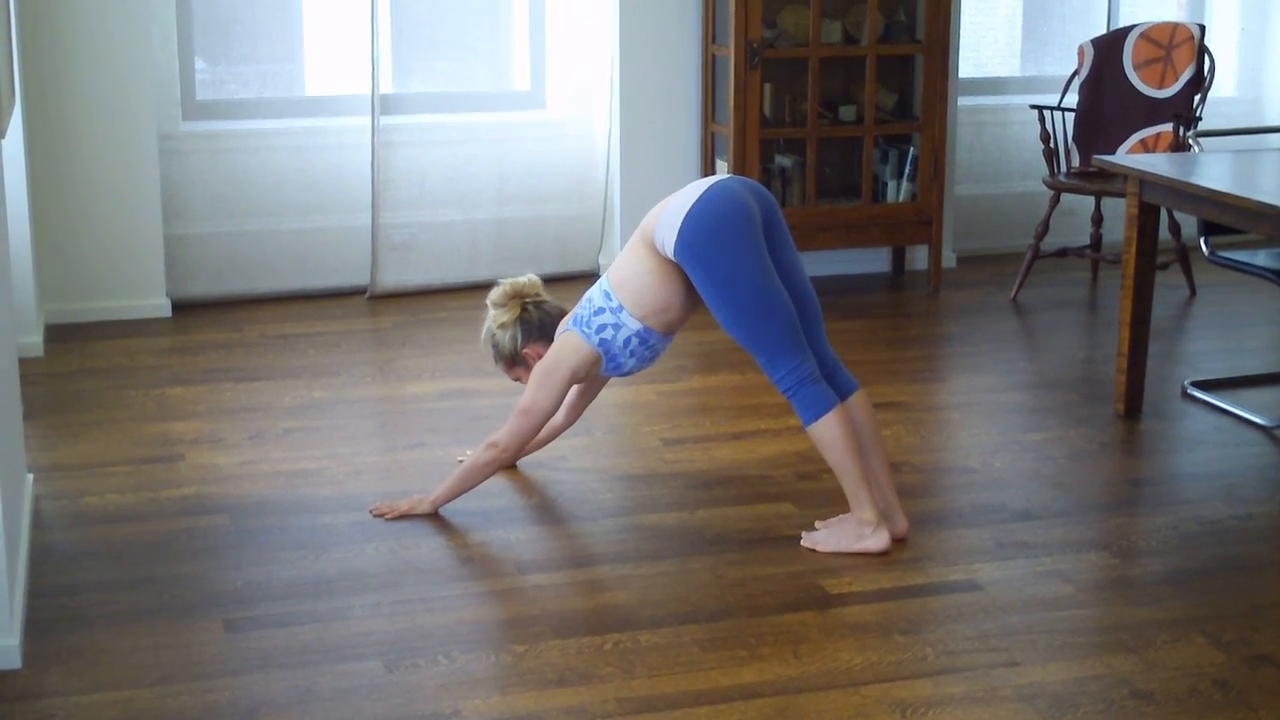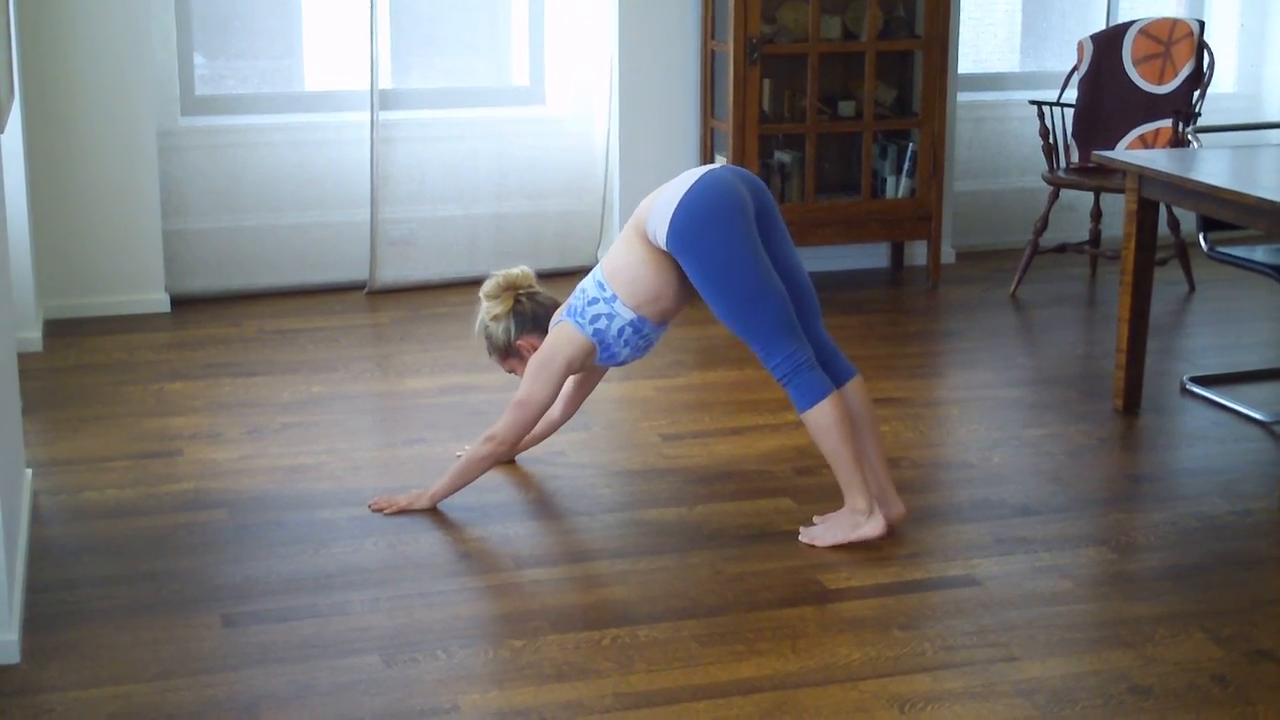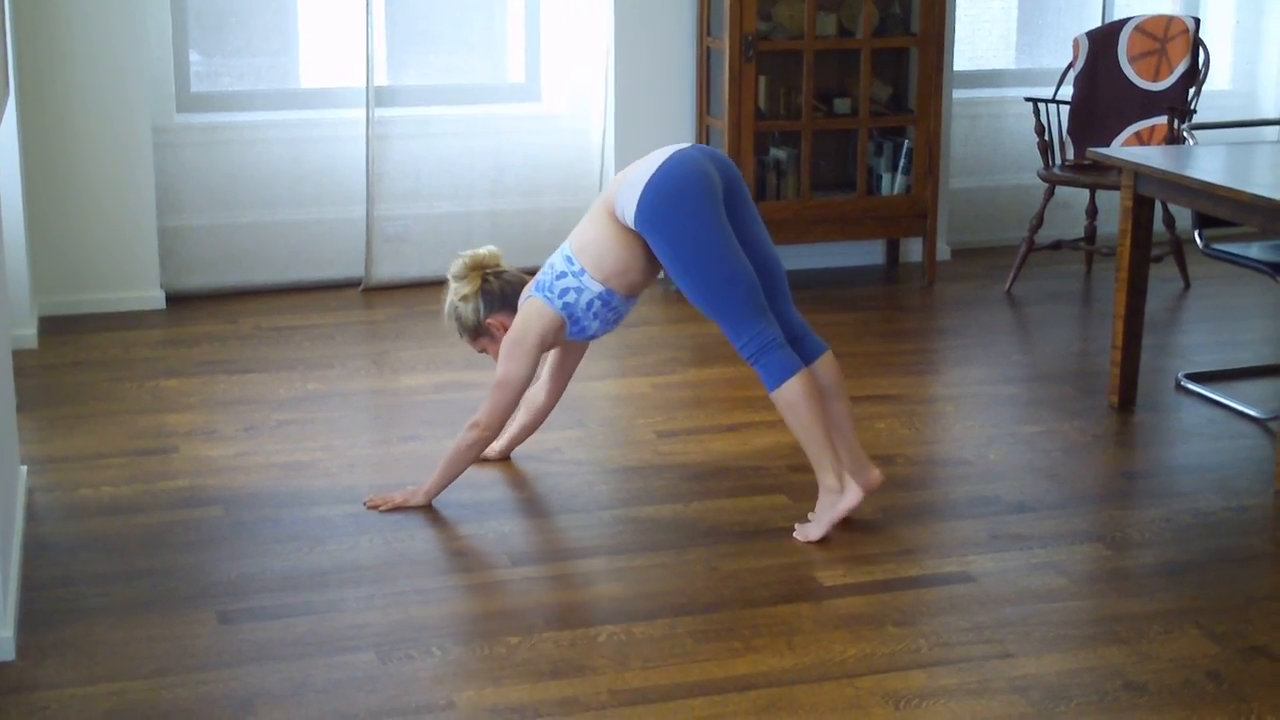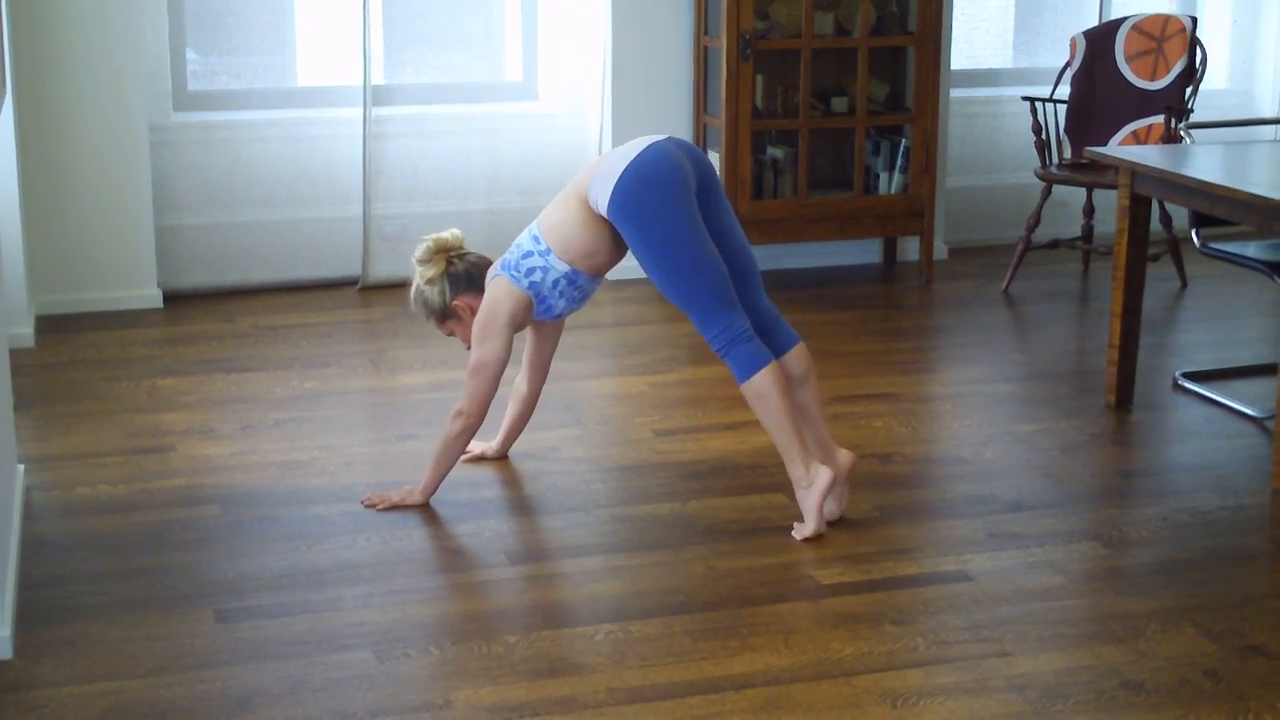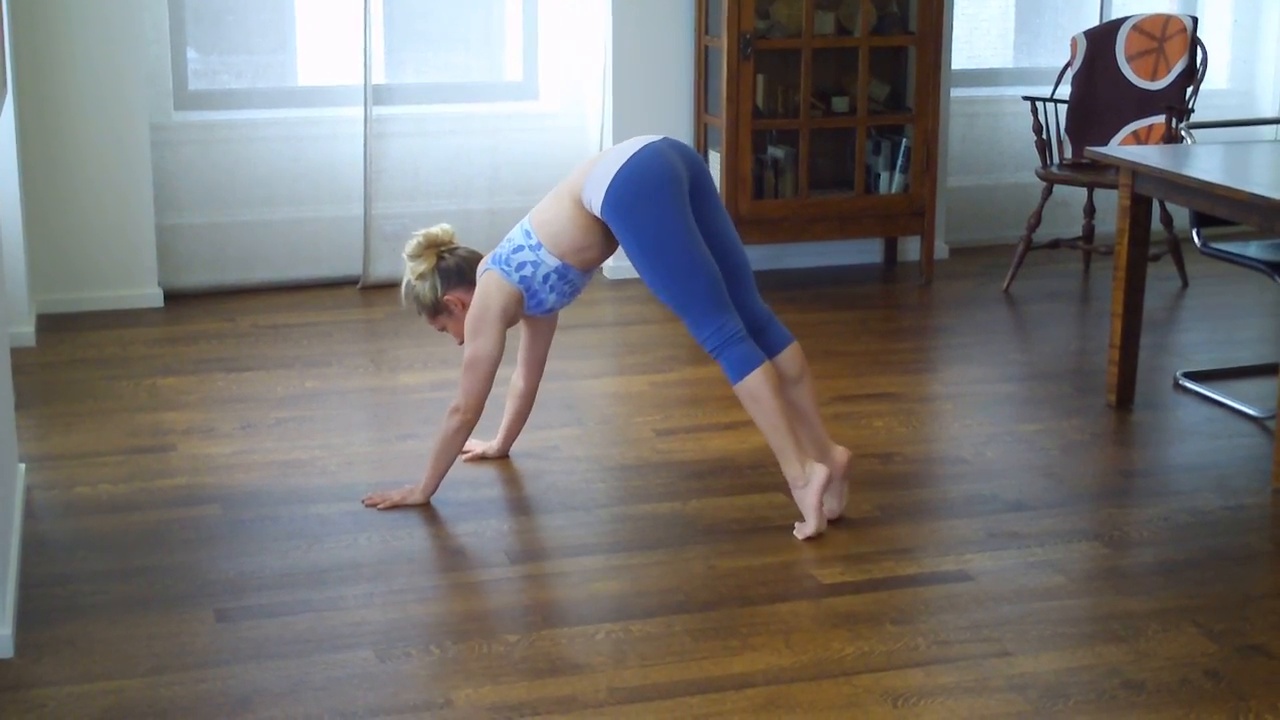
dt=0.3s
person 1, frame 1
left shoulder: (566, 352)
right shoulder: (590, 336)
left elbow: (501, 444)
right elbow: (569, 411)
left wrist: (430, 501)
right wrist: (515, 454)
left hip: (706, 227)
right hip: (734, 200)
left knee: (797, 376)
right knee: (818, 363)
left ankle: (868, 523)
right ankle: (888, 509)
person 1, frame 2
left shoulder: (560, 344)
right shoulder: (587, 329)
left elbow: (499, 438)
right elbow: (565, 404)
left wrist: (429, 496)
right wrist: (513, 450)
left hip: (698, 214)
right hip: (725, 189)
left knee: (792, 362)
right knee: (814, 348)
left ankle: (862, 510)
right ankle: (882, 496)
person 1, frame 3
left shoulder: (530, 322)
right shoulder: (562, 308)
left elbow: (483, 425)
right elbow: (547, 390)
left wrist: (424, 492)
right wrist: (504, 447)
left hip: (667, 194)
right hip: (696, 168)
left knee: (760, 341)
right knee: (785, 325)
left ankle: (836, 485)
right ankle: (856, 466)
person 1, frame 4
left shoulder: (497, 302)
right shoulder: (532, 290)
left elbow: (467, 414)
right elbow: (532, 378)
left wrist: (422, 490)
right wrist: (501, 445)
left hip: (640, 184)
right hip: (669, 159)
left knee: (729, 332)
right knee: (756, 315)
left ankle: (808, 473)
right ankle: (826, 452)
person 1, frame 5
left shoulder: (490, 296)
right shoulder: (523, 284)
left elbow: (463, 410)
right elbow: (528, 376)
left wrist: (422, 490)
right wrist: (501, 444)
left hip: (634, 184)
right hip: (664, 158)
left knee: (721, 333)
right knee: (750, 315)
left ankle: (803, 473)
right ankle: (824, 451)
